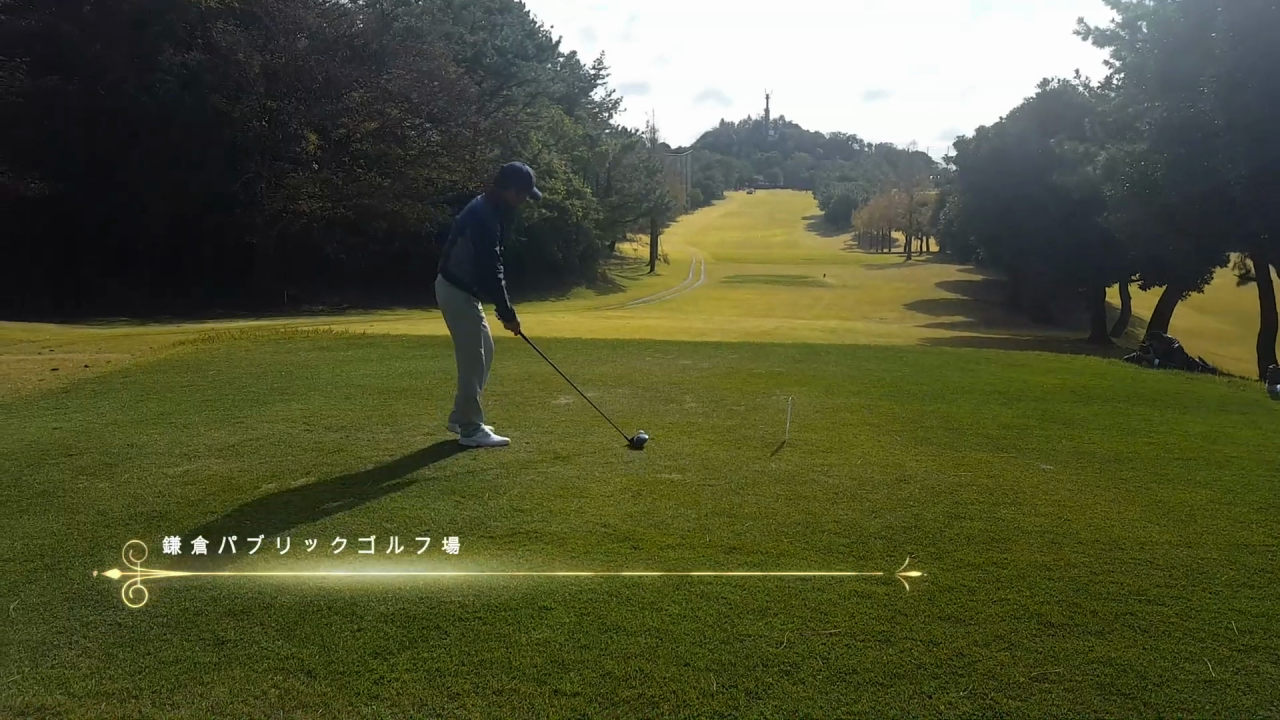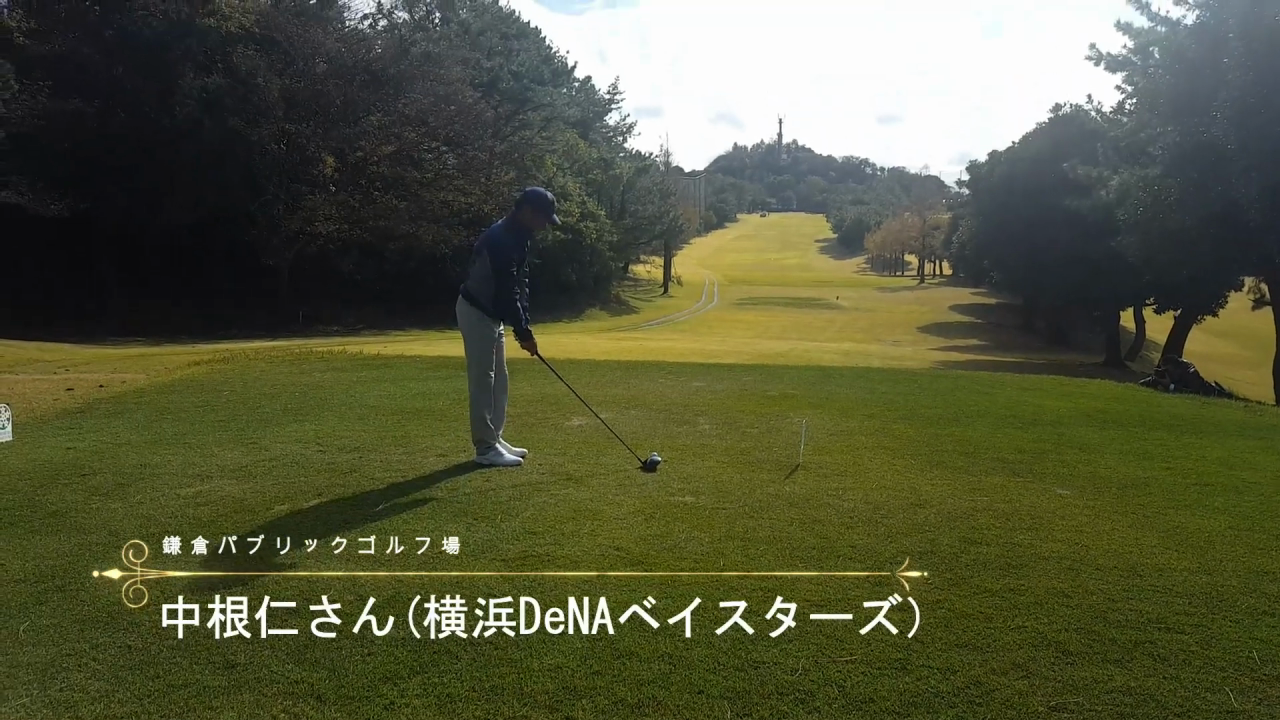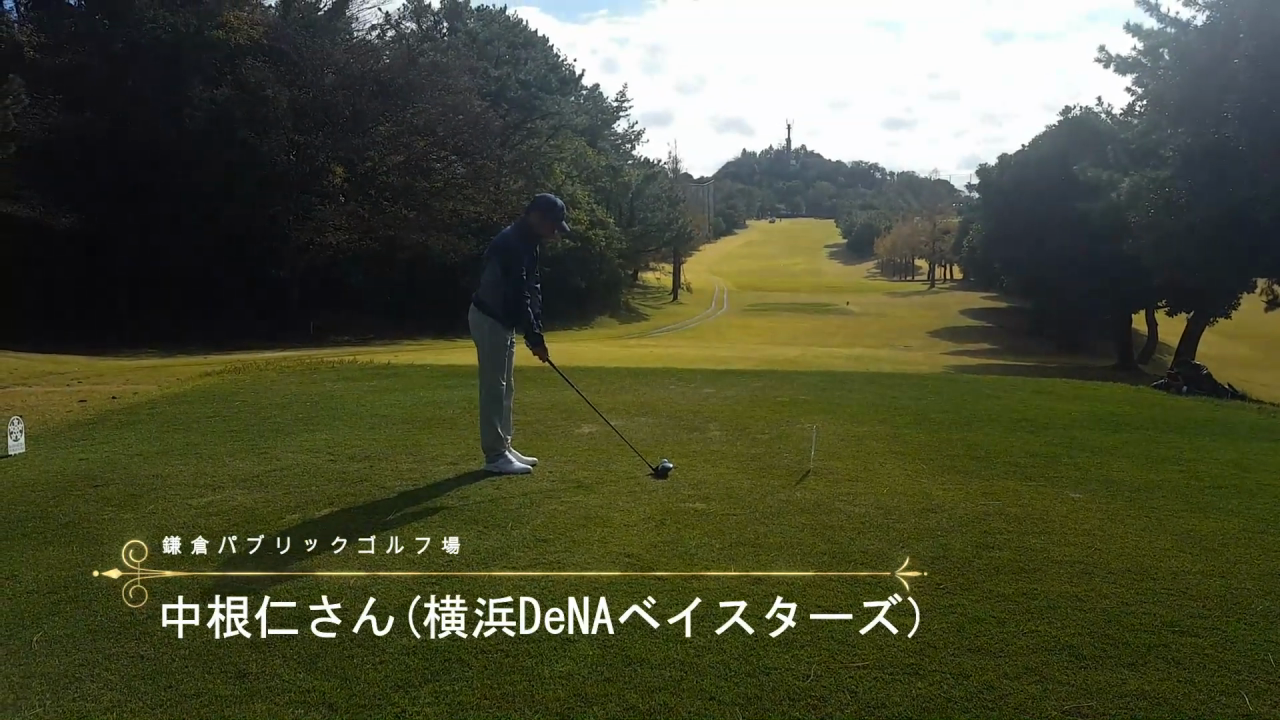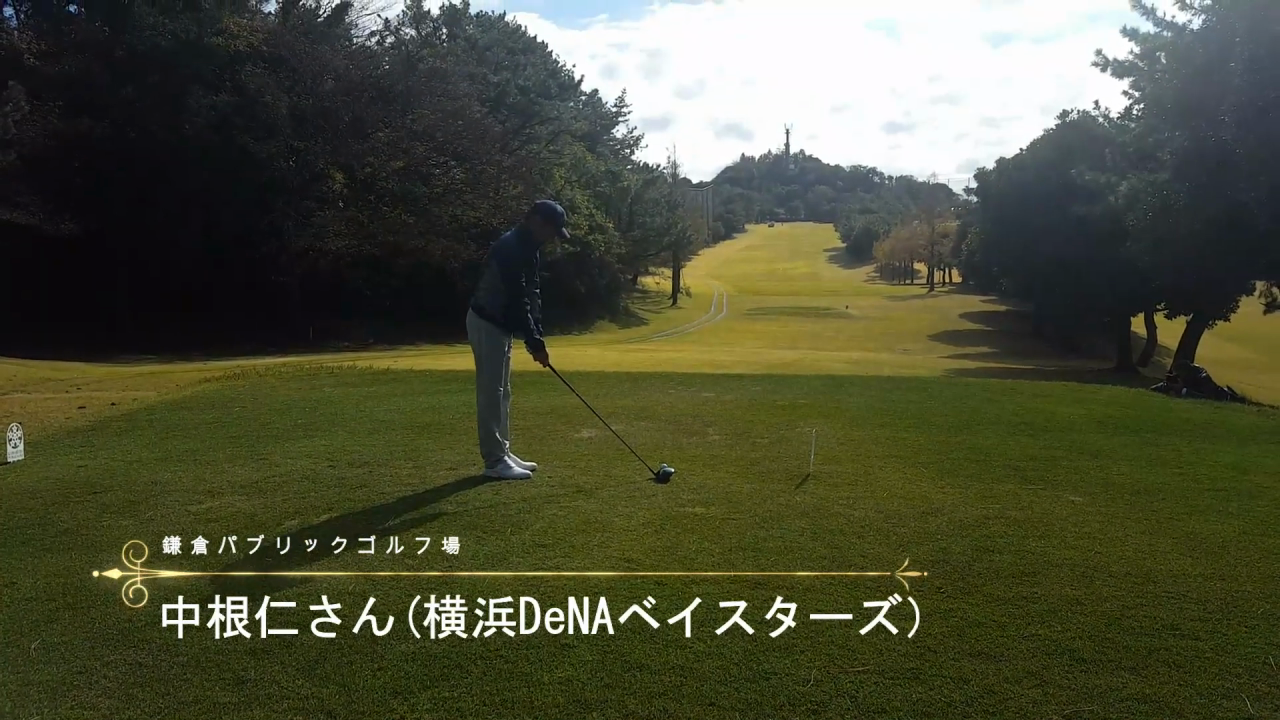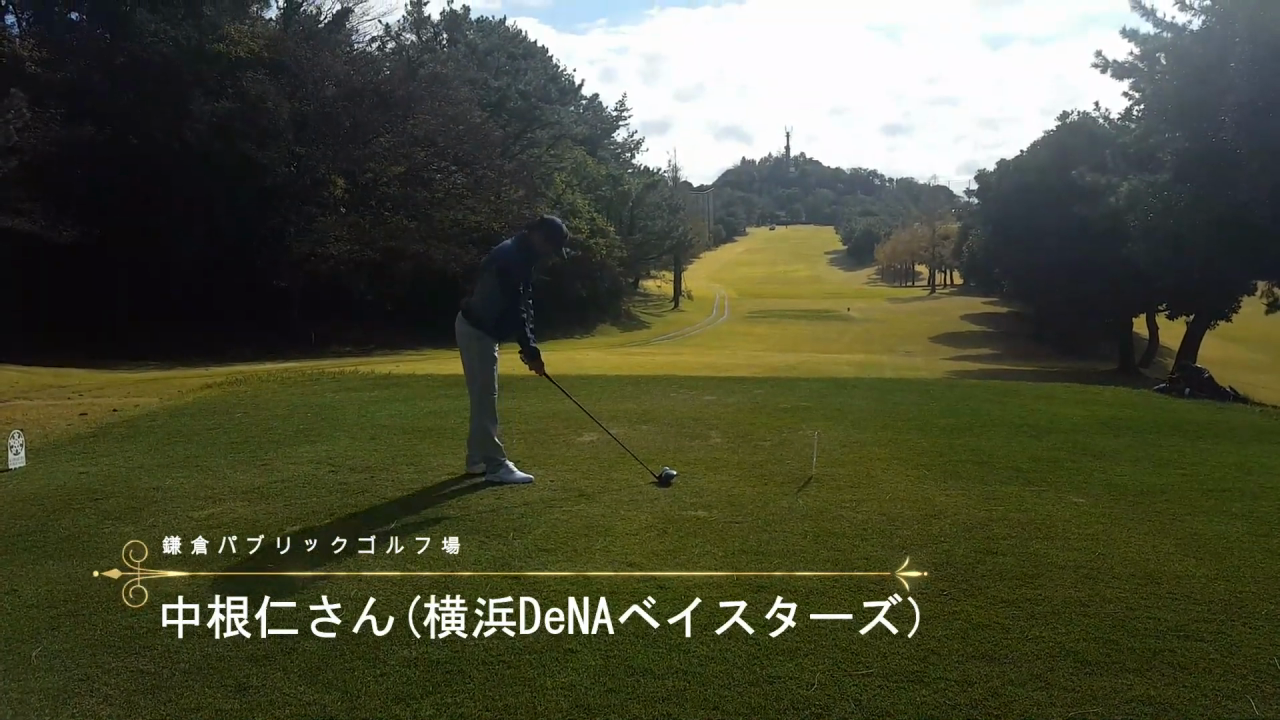
dt=1s
person 1, frame 1
left shoulder: (489, 210)
right shoulder: (484, 217)
left elbow: (490, 266)
right elbow: (489, 270)
left wrist: (504, 308)
right wrist: (507, 313)
left hip: (461, 288)
right hip: (457, 291)
left knee: (483, 352)
right knee: (472, 360)
left ankle: (462, 417)
right ankle: (470, 429)
person 1, frame 2
left shoulder: (518, 236)
right shoulder: (501, 239)
left elbow: (519, 284)
right elbow: (506, 290)
left wrist: (524, 324)
right wrist: (523, 331)
left hip: (492, 312)
right hip: (476, 311)
left knee: (498, 379)
right knee: (483, 379)
left ankle: (494, 439)
right ankle: (485, 447)
person 1, frame 3
left shoulder: (528, 243)
right shoulder: (510, 243)
left elbow: (531, 289)
right elbow: (517, 295)
left wrist: (536, 331)
right wrist: (534, 337)
left hip: (503, 321)
right hip: (489, 319)
left knee: (505, 387)
right knee: (494, 387)
left ankle: (504, 448)
right ankle: (495, 456)
person 1, frame 4
left shoulder: (528, 248)
right shoulder: (510, 249)
left elbow: (531, 294)
right elbow: (516, 300)
left wrist: (536, 335)
right wrist: (534, 341)
left hip: (500, 325)
right hip: (487, 324)
left knee: (501, 392)
right knee: (491, 392)
left ankle: (502, 453)
right ankle: (494, 461)
person 1, frame 5
left shoulder: (521, 256)
right shoulder: (509, 257)
left elbow: (523, 305)
right elbow: (513, 309)
left wrist: (528, 346)
right wrist: (530, 349)
left hip: (485, 329)
right hip: (476, 330)
left knee: (485, 396)
right knee: (485, 397)
left ankle: (478, 459)
right ankle: (495, 465)
